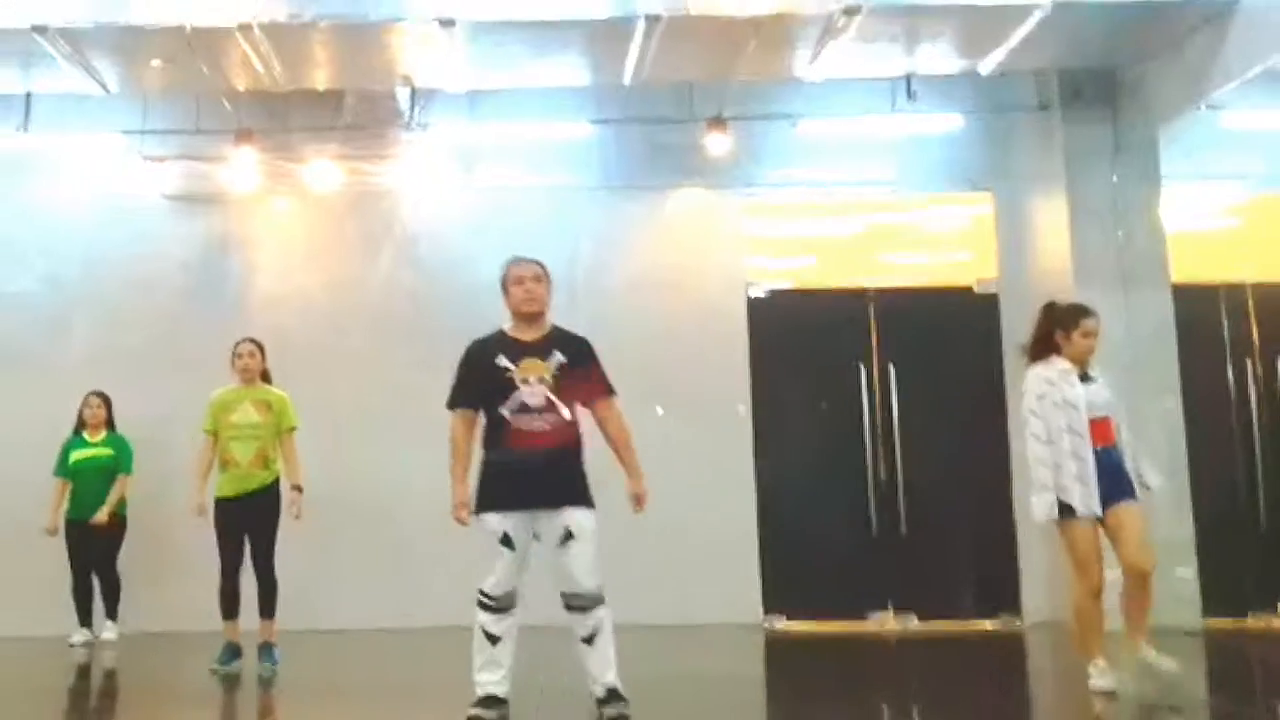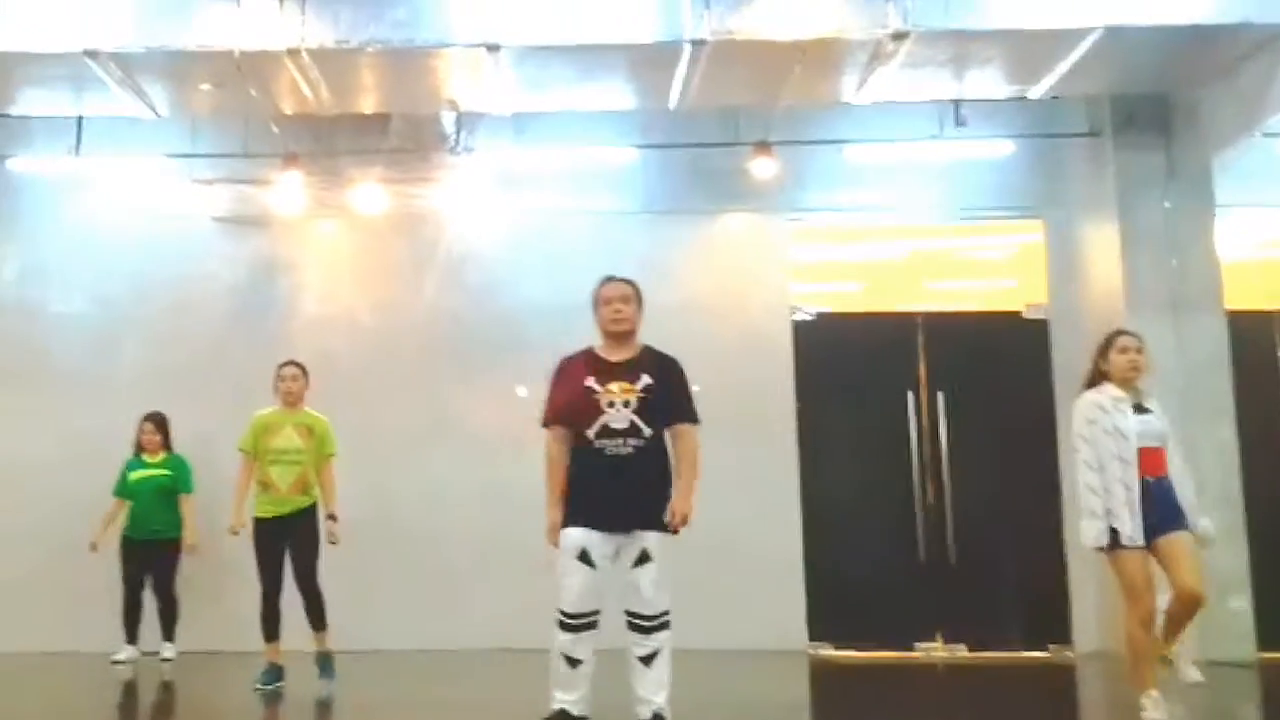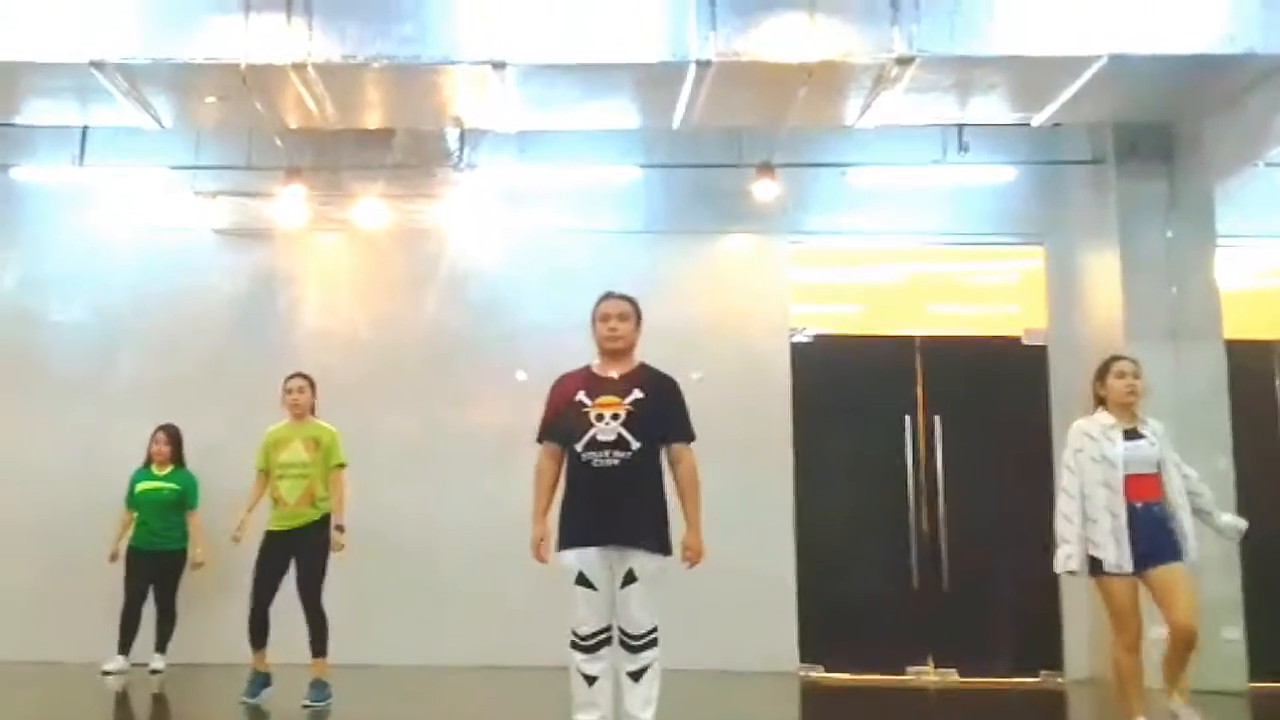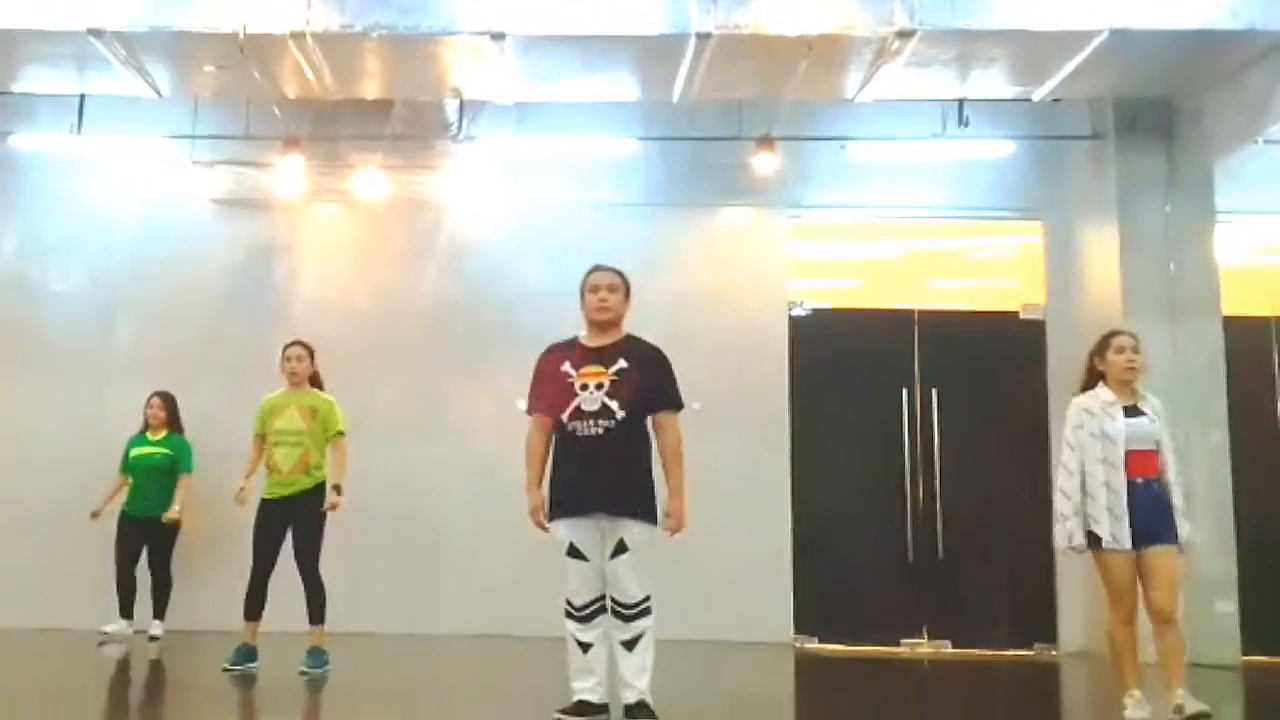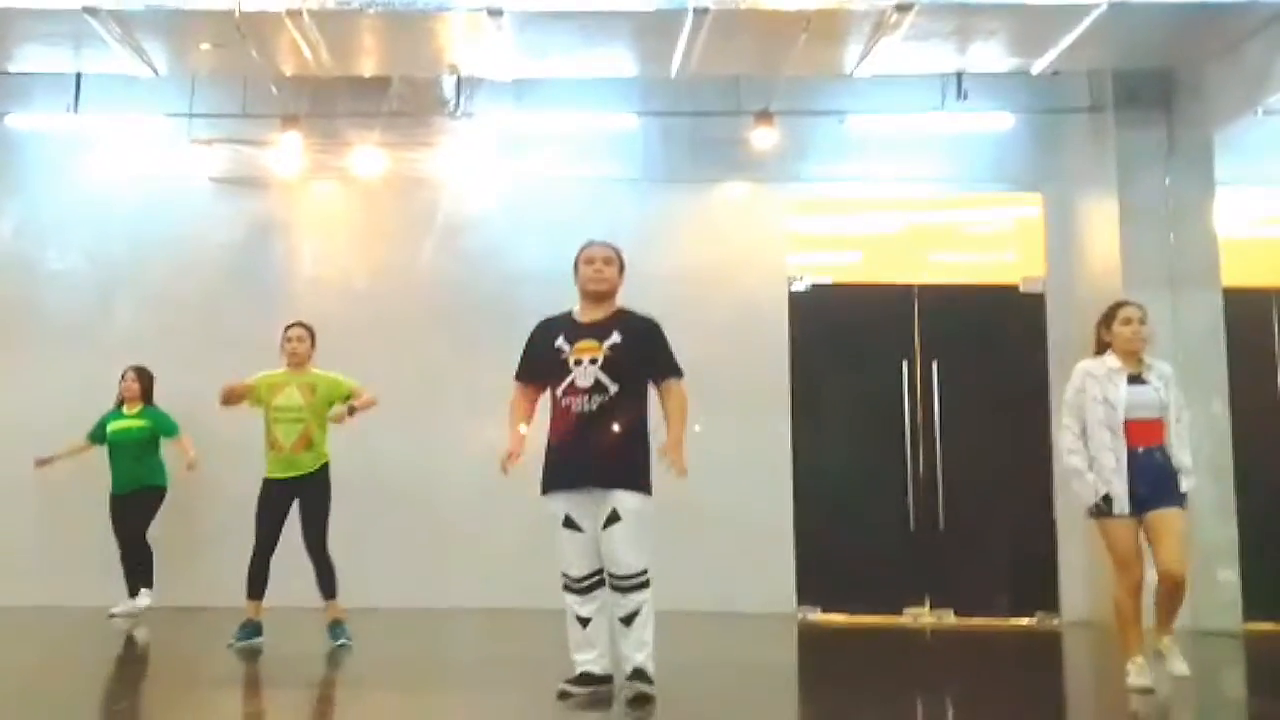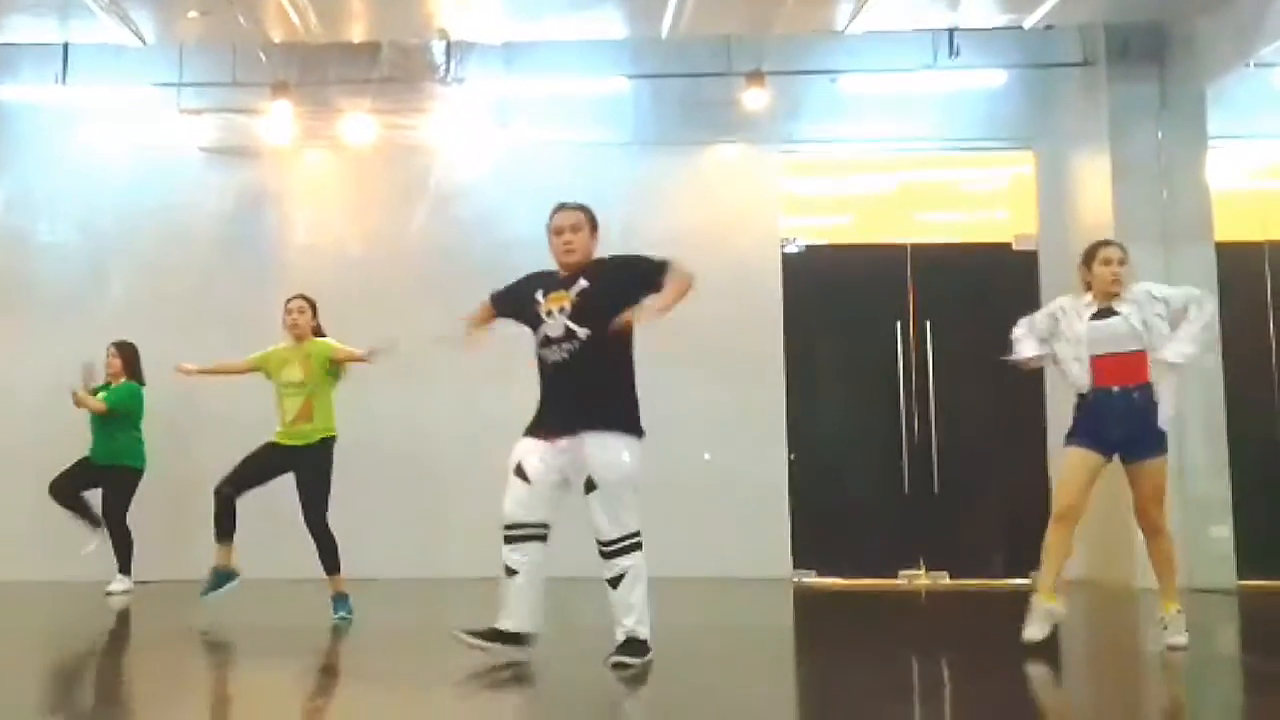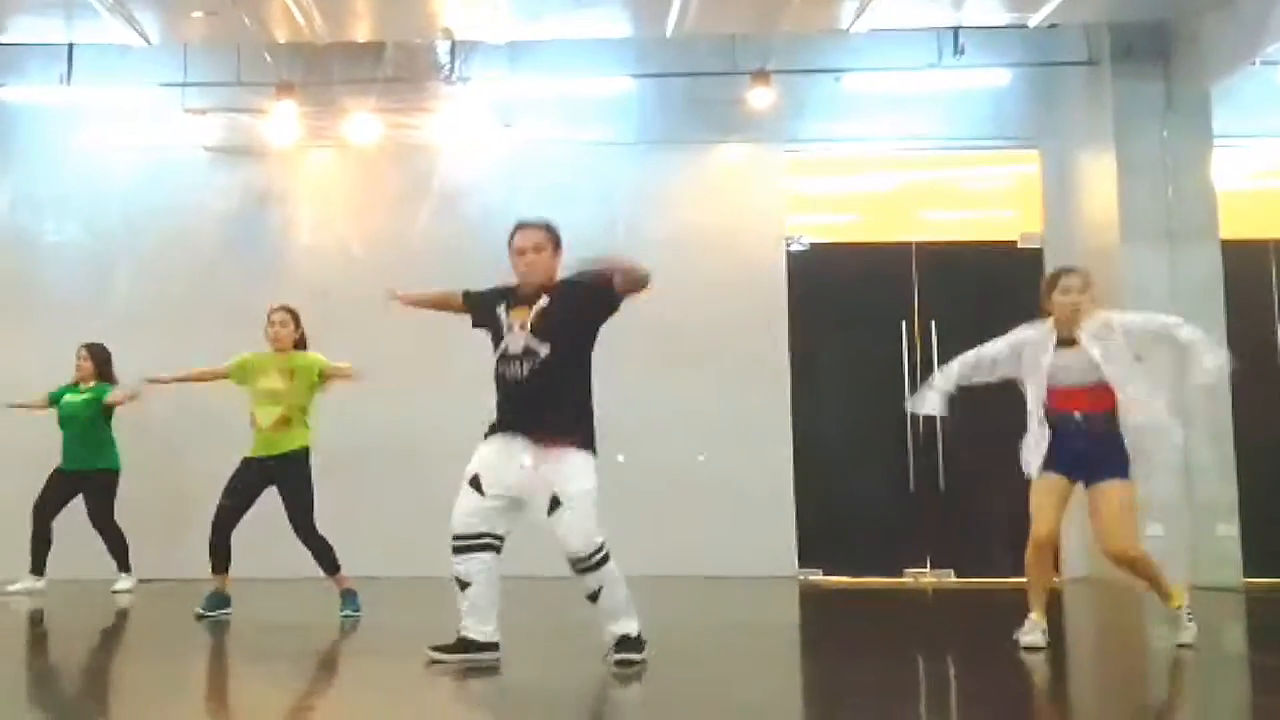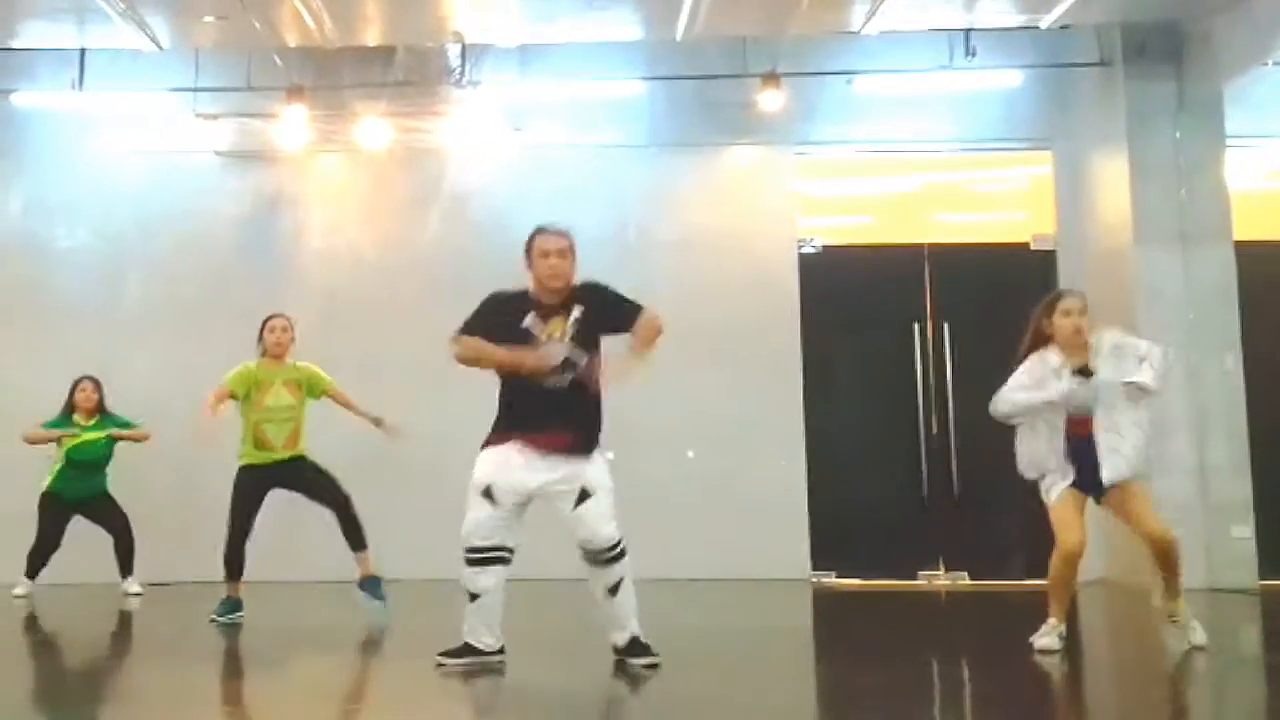
dt=0.4s
person 1, frame 1
left shoulder: (576, 349)
right shoulder: (482, 353)
left elbow: (607, 412)
right elbow: (463, 421)
left wrist: (634, 473)
right wrist: (460, 485)
left hip: (568, 491)
right hip: (504, 492)
left knee: (584, 589)
right knee: (498, 591)
person 1, frame 2
left shoulder: (665, 369)
right shoulder: (573, 369)
left elbow: (684, 437)
right elbow: (558, 441)
left wrist: (683, 495)
right wrist: (554, 507)
left hip: (647, 513)
right hip: (586, 513)
left knee: (649, 613)
right knee: (575, 609)
person 1, frame 3
left shoulder: (660, 387)
right shoulder: (567, 387)
left elbow: (681, 459)
right elbow: (550, 456)
left wrist: (693, 527)
right wrist: (539, 520)
left hip: (641, 531)
right hip: (581, 531)
left knee: (637, 630)
right knee: (588, 632)
person 1, frame 4
left shoulder: (647, 358)
right shoulder: (554, 358)
left elbow: (666, 428)
right elbow: (540, 426)
left wrist: (676, 494)
right wrist: (533, 489)
left hip: (629, 500)
right hip: (572, 500)
left knee: (630, 598)
right knee: (581, 601)
person 1, frame 5
left shoulder: (641, 330)
right shoulder: (548, 332)
left elbow: (671, 387)
right elbow: (525, 390)
left wrist: (675, 438)
right wrist: (516, 437)
left hip: (624, 472)
right hip: (567, 472)
left knee: (628, 571)
right knee: (579, 576)
left ankle: (639, 668)
right ankle: (592, 668)
person 1, frame 6
left shoulder: (617, 273)
right shoulder: (534, 287)
left elbow: (678, 275)
right elbow: (491, 307)
left wrist: (658, 303)
right wrist: (469, 326)
left hip: (606, 425)
right hip: (548, 428)
left knee: (617, 532)
right knee: (519, 519)
left ankle: (634, 635)
right ankle: (514, 627)
person 1, frame 7
left shoulder: (577, 294)
right shoulder: (499, 301)
left elbow: (633, 279)
right elbow: (453, 301)
left wrist: (628, 273)
right wrist: (412, 296)
left hip: (563, 445)
right hip: (506, 442)
left knee: (581, 545)
right knee: (469, 528)
left ankle: (626, 632)
right ankle: (478, 636)
person 1, frame 8
left shoulder: (592, 299)
right shoulder: (503, 306)
left elbow: (650, 322)
right elbow: (463, 349)
left wrist: (624, 362)
right wrist: (523, 358)
left hip: (578, 452)
right hip: (513, 446)
left knee: (603, 541)
right knee: (480, 538)
left ankle: (628, 638)
right ankle: (483, 641)
person 2, frame 1
left shoulder: (1095, 378)
right shoulder: (1040, 378)
right elbow: (1038, 439)
left wrist: (1143, 473)
right wrist: (1044, 494)
left hip: (1114, 472)
right hip: (1074, 480)
left knee: (1139, 564)
right knee: (1089, 579)
left ankle: (1140, 644)
right ankle: (1097, 663)
person 2, frame 2
left shoulder: (1153, 407)
right shoulder: (1092, 404)
left elbow: (1171, 463)
right elbow: (1089, 465)
left wrist: (1195, 515)
right wrist: (1094, 521)
left hip: (1164, 503)
right hip: (1123, 510)
left knee: (1192, 589)
right knee: (1141, 608)
left ankle: (1165, 644)
person 2, frame 3
left shoulder: (1154, 430)
right shoulder: (1084, 432)
left elbow: (1183, 478)
right elbow: (1071, 491)
left wrist: (1219, 518)
right wrist: (1069, 546)
left hip: (1158, 529)
right hip: (1112, 535)
left knee: (1185, 626)
right knee: (1128, 637)
person 2, frame 4
left shoulder: (1153, 406)
right shoulder: (1085, 407)
left elbow: (1167, 463)
right elbow: (1071, 467)
left wrist: (1180, 516)
right wrist: (1068, 522)
left hip: (1156, 506)
right hip: (1111, 511)
left knee: (1165, 608)
right knee: (1123, 610)
person 2, frame 5
left shoulder: (1163, 373)
right shoulder: (1088, 373)
left elbow: (1178, 427)
right elbow: (1070, 432)
left wrist: (1184, 471)
right wrist: (1087, 481)
left hip: (1160, 473)
right hip: (1115, 478)
left knee: (1174, 569)
right knee: (1129, 577)
left ankle: (1165, 636)
right ankle: (1135, 660)
person 2, frame 6
left shoulder: (1148, 297)
right shoulder: (1066, 309)
left elbow: (1201, 302)
right elbow: (1025, 330)
left wrist: (1181, 346)
right wrist: (1032, 352)
left hip: (1141, 416)
right hip: (1092, 420)
left knee: (1153, 520)
right knee: (1064, 508)
left ankle: (1172, 612)
right ankle: (1044, 602)
person 2, frame 7
left shoulder: (1109, 326)
right shoulder: (1030, 338)
left elbow: (1167, 327)
right elbow: (977, 358)
left wrist: (1203, 351)
right wrist: (938, 387)
left hip: (1102, 442)
right hip: (1055, 444)
left knee: (1119, 546)
right knee: (1042, 534)
left ankle: (1176, 600)
right ankle: (1036, 618)
person 2, frame 8
left shoulder: (1113, 344)
right shoulder: (1038, 366)
left elbow: (1153, 354)
right elbow: (1001, 406)
left wrist: (1148, 376)
right wrist: (1052, 392)
left hip: (1112, 459)
right hip: (1063, 465)
left knee: (1160, 535)
right knee: (1070, 545)
left ankle: (1176, 606)
right ankle: (1055, 622)
person 3, frame 1
left shoulder: (278, 400)
right shoulder: (219, 400)
left elbow: (288, 447)
right elbow: (209, 447)
left wrist: (296, 487)
right wrist: (199, 490)
left hip: (264, 490)
right hip: (227, 494)
left knee: (263, 566)
right knee: (229, 568)
left ankle: (267, 643)
right ankle: (232, 644)
person 3, frame 2
left shoulder: (319, 424)
right shoulder: (260, 422)
left elbow: (325, 474)
right elbow: (246, 469)
left wrist: (331, 516)
right wrist: (237, 510)
left hip: (303, 513)
right hip: (266, 516)
left knee: (307, 583)
right knee: (270, 590)
left ankle: (323, 652)
right ankle: (273, 665)
person 3, frame 3
left shoulder: (327, 435)
right shoulder: (272, 436)
left elbow: (336, 484)
right elbow: (261, 482)
left wrist: (338, 525)
right wrist: (244, 515)
left hip: (313, 527)
right hip: (277, 528)
left knee: (311, 601)
right knee: (259, 600)
left ankle: (320, 682)
right ankle: (260, 672)
person 3, frame 4
left shoulder: (324, 404)
right shoulder: (269, 403)
left elbow: (338, 451)
right elbow: (258, 447)
left wrist: (335, 487)
right wrist: (245, 479)
left hip: (309, 495)
right hip: (273, 496)
left knee: (308, 569)
right knee: (260, 570)
left ankle: (317, 650)
right ankle: (248, 646)
person 3, frame 5
left shoulder: (325, 382)
right shoulder: (264, 381)
left elbow: (369, 396)
right elbow: (227, 399)
left wrist: (350, 408)
right wrist: (232, 391)
left hip: (313, 474)
right hip: (276, 476)
left knee: (316, 547)
right knee: (262, 547)
left ankle: (336, 622)
right ankle: (252, 622)
person 3, frame 6
left shoulder: (324, 348)
right shoulder: (275, 354)
left elbow: (345, 353)
right elbow: (239, 366)
left wrist: (363, 355)
right wrist: (198, 370)
left hip: (317, 444)
right hip: (284, 442)
left knee: (315, 521)
right knee: (225, 490)
left ankle: (340, 595)
right ankle: (223, 568)
person 3, frame 7
left shoulder: (308, 362)
right shoulder: (253, 362)
left elbow: (340, 370)
right elbow: (212, 372)
left wrist: (341, 371)
right wrist: (171, 378)
left hip: (293, 457)
right hip: (258, 458)
left knee: (305, 529)
right knee: (222, 524)
left ankle: (347, 592)
right ankle: (220, 594)
person 3, frame 8
left shoulder: (305, 373)
right shoulder: (247, 373)
left elbow: (340, 396)
right elbow: (215, 397)
left wrist: (371, 418)
right wrist: (210, 419)
left hip: (293, 460)
right hip: (254, 466)
left knee: (342, 503)
right knee: (236, 534)
left ankle: (368, 576)
right ankle: (232, 600)
person 4, frame 1
left shoulder: (118, 443)
right shoulder: (71, 444)
left elbow: (121, 481)
right elbow: (62, 482)
left wrist: (106, 510)
right wrist: (54, 516)
left hip: (109, 519)
right hip: (76, 519)
left knee: (105, 568)
right knee: (80, 573)
left ankle: (111, 622)
right ankle: (85, 628)
person 4, frame 2
left shoulder: (176, 464)
right shoulder: (131, 465)
left elbow: (185, 500)
right elbow: (119, 502)
left wrist: (189, 533)
right wrist: (101, 531)
left hip: (166, 538)
right hip: (133, 538)
left knee: (164, 590)
right knee: (131, 591)
left ankle: (168, 643)
right ankle: (130, 646)
person 4, frame 3
left shoulder: (185, 478)
right shoulder: (139, 476)
left elbow: (192, 516)
right elbow: (129, 512)
left wrist: (197, 549)
right wrist: (116, 543)
left hip: (171, 550)
right hip: (139, 548)
left knee: (165, 602)
right knee: (132, 600)
left ankle: (159, 655)
right ankle: (122, 657)
person 4, frame 4
left shoulder: (178, 444)
right shoulder: (135, 441)
left elbow: (184, 479)
right elbow: (123, 477)
left wrist: (176, 507)
right wrist: (103, 504)
left hip: (162, 517)
right hip: (132, 514)
left knee: (159, 568)
right knee: (124, 565)
left ankle: (157, 622)
right ankle: (124, 621)
person 4, frame 5
left shoulder: (154, 415)
right shoulder: (111, 417)
left elbow: (178, 435)
right elbow: (87, 443)
left wrist: (190, 452)
right wrist: (55, 457)
left hip: (150, 486)
right hip: (120, 490)
left knee: (135, 533)
right knee: (124, 543)
left ankle: (146, 589)
right ankle: (132, 599)
person 4, frame 6
left shoulder: (130, 390)
right shoulder: (105, 387)
left elbow: (97, 406)
right elbow: (79, 400)
left wrist: (81, 393)
right wrist: (85, 387)
left hip: (125, 463)
right hip: (98, 459)
left knee: (114, 517)
right knee: (59, 488)
left ankle: (124, 577)
right ankle: (96, 526)
person 4, frame 7
left shoulder: (103, 390)
right shoulder: (68, 390)
left elbow: (115, 398)
right elbow: (45, 400)
left wrist: (126, 396)
right wrist: (20, 404)
left hip: (101, 467)
right hip: (69, 467)
left knee: (102, 520)
right knee: (41, 513)
left ankle: (126, 575)
right ankle: (36, 577)
person 4, frame 8
left shoulder: (110, 421)
right shoulder: (63, 423)
left elbow: (144, 433)
right elbow: (29, 437)
left wrist: (121, 433)
right wrist: (61, 433)
left hip: (95, 494)
right hip: (58, 494)
left knee: (122, 528)
right knee: (46, 541)
left ankle: (128, 579)
right ankle: (28, 580)
